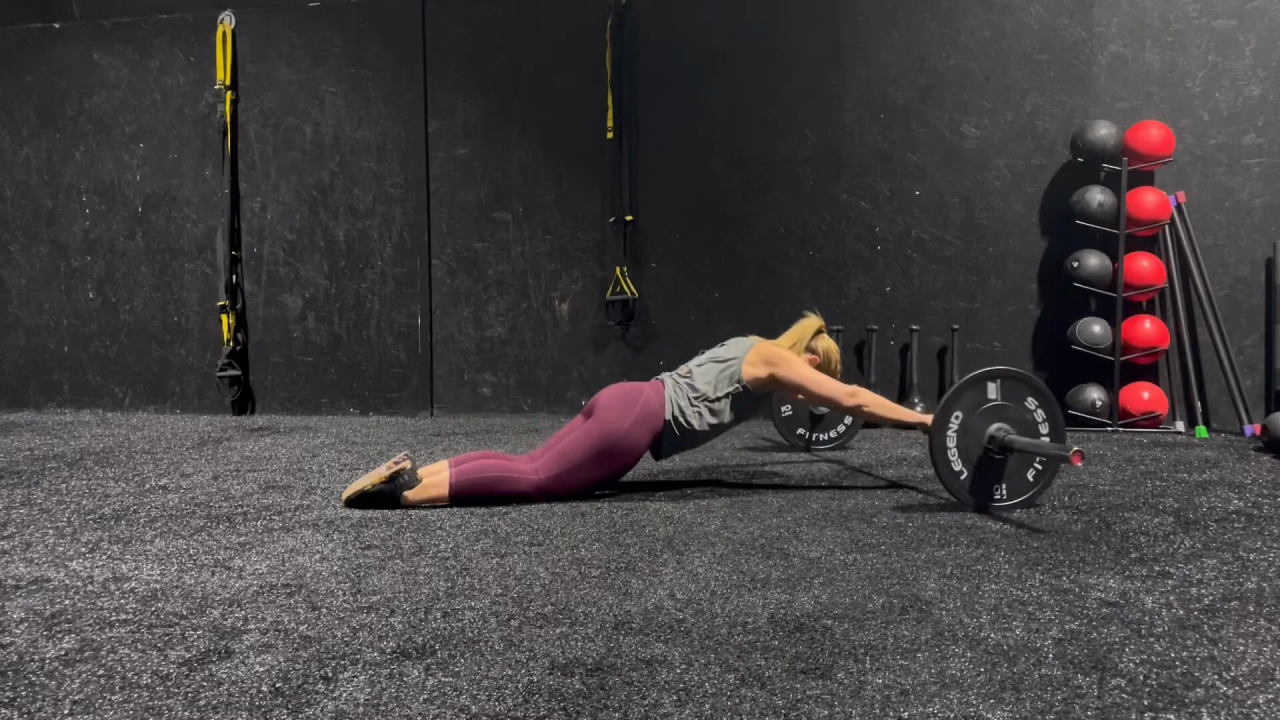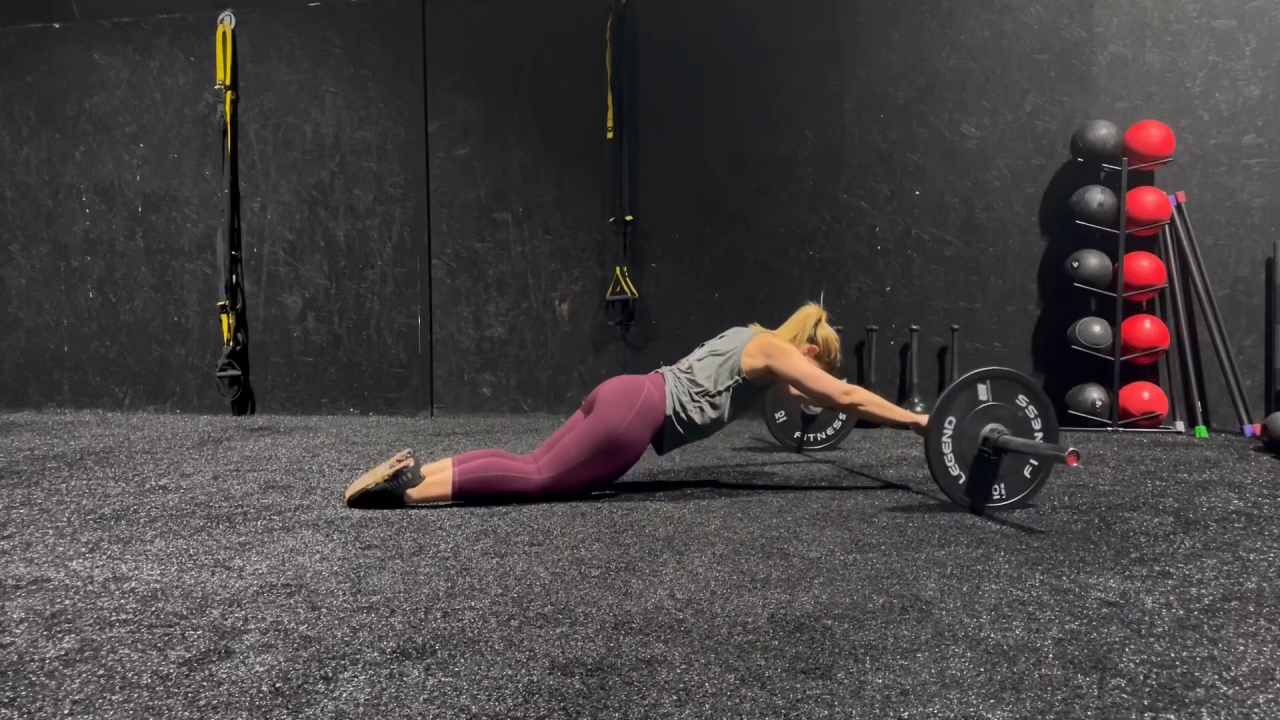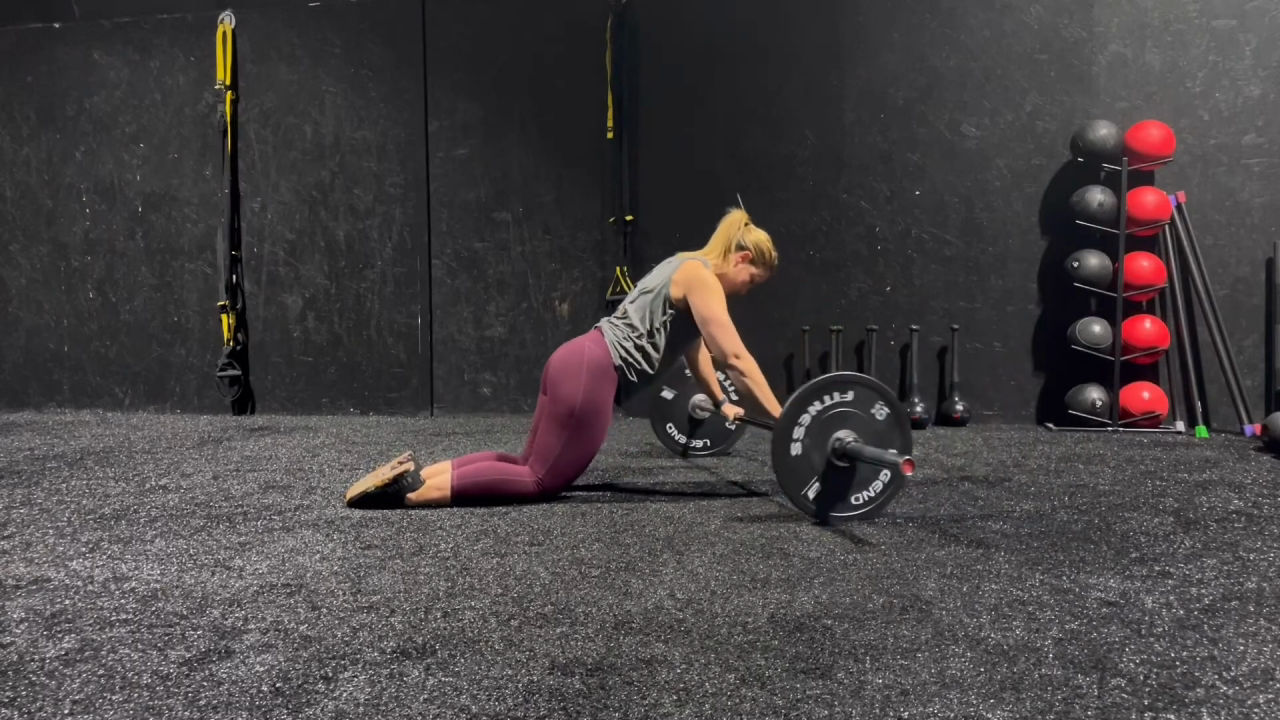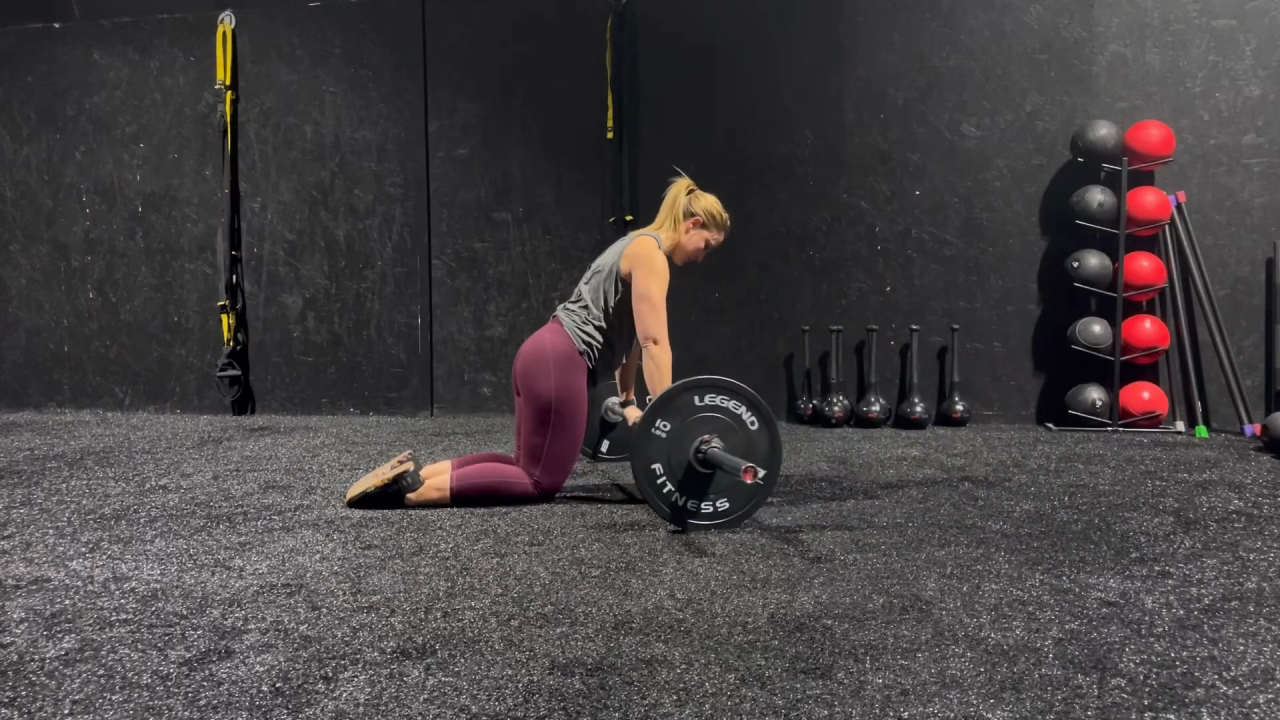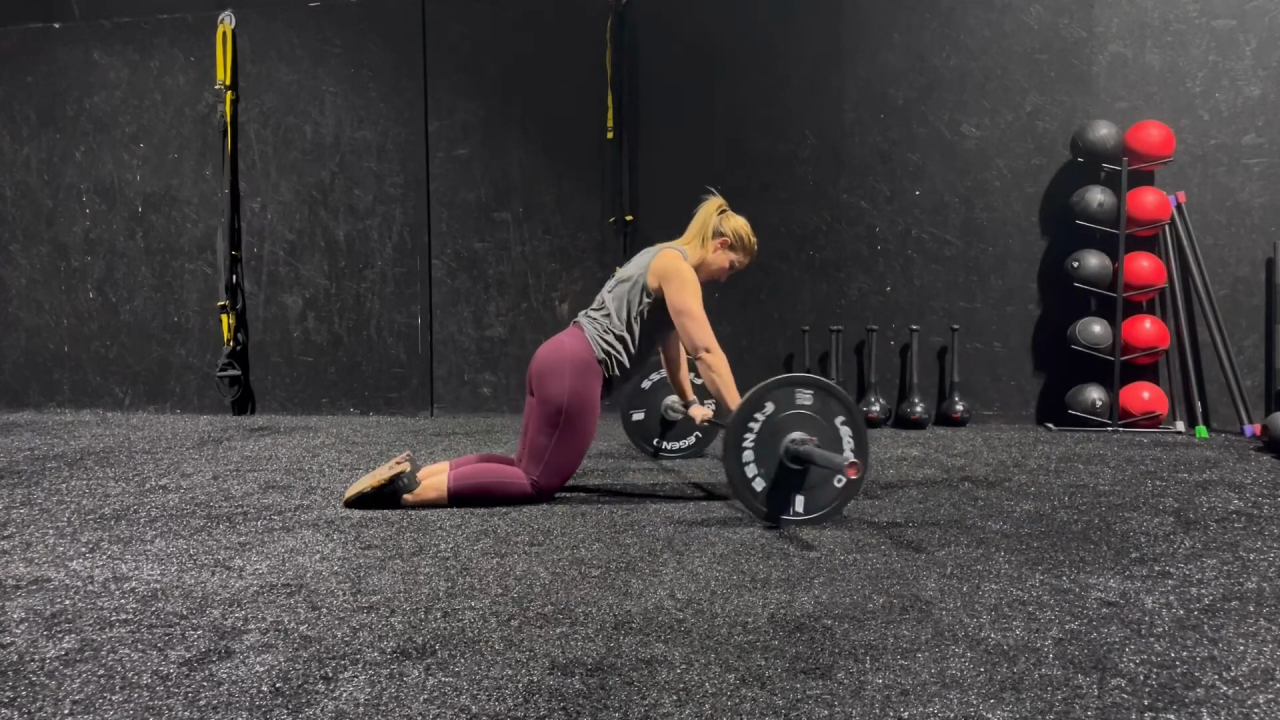
dt=1s
person 1, frame 1
left shoulder: (758, 350)
right shoulder: (775, 359)
left elbow: (801, 394)
right elbow: (848, 396)
left wrist: (857, 412)
right wrist: (921, 421)
left hip: (622, 405)
right hip: (637, 418)
left knee: (530, 468)
right knee: (534, 478)
left ankle: (412, 471)
right ankle: (408, 488)
person 1, frame 2
left shoulder: (754, 339)
right shoulder: (773, 351)
left elbow: (821, 395)
right elbow: (846, 394)
left wrist: (830, 405)
right wrist: (915, 420)
left hip: (623, 397)
right hip: (638, 412)
left knee: (531, 466)
right knee: (538, 479)
left ankle: (415, 470)
right ankle: (411, 487)
person 1, frame 3
left shoulder: (687, 268)
right shoulder: (701, 278)
left elbow: (695, 347)
right elbow: (735, 357)
left wrist: (721, 402)
right wrist: (782, 419)
left hip: (578, 364)
right hip: (591, 373)
left knee: (533, 467)
right knee: (541, 482)
left ankle: (416, 473)
right ankle: (413, 488)
person 1, frame 4
left shoulder: (640, 247)
right shoulder: (651, 254)
left elbow: (630, 336)
right elbow: (654, 342)
left wrist: (628, 401)
left hip: (546, 356)
right hip: (559, 361)
left knee: (529, 467)
right knee: (541, 483)
left ankle: (415, 472)
right ankle: (412, 488)
person 1, frame 5
left shoulder: (666, 259)
right shoulder: (677, 267)
left elbow: (671, 343)
right elbow: (706, 350)
left wrist: (690, 403)
left hip: (563, 361)
right hip: (576, 368)
left knee: (531, 468)
right knee: (538, 484)
left ankle: (416, 473)
right ankle: (409, 489)
